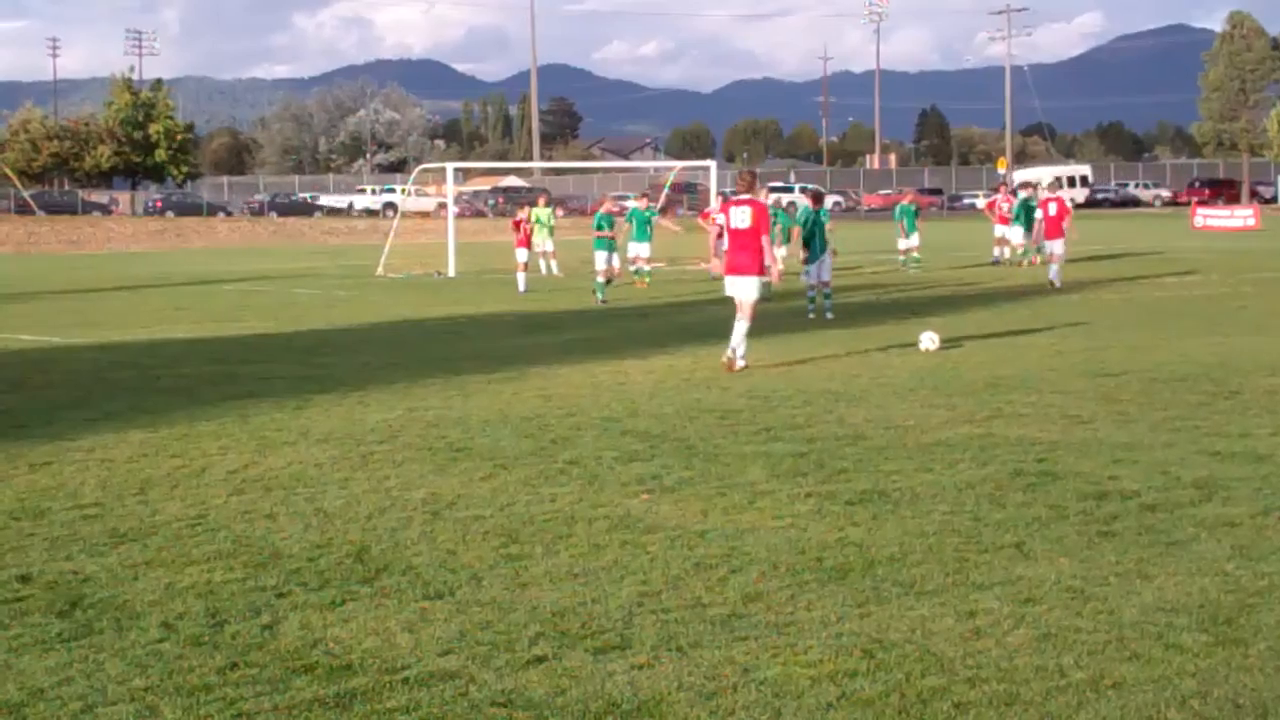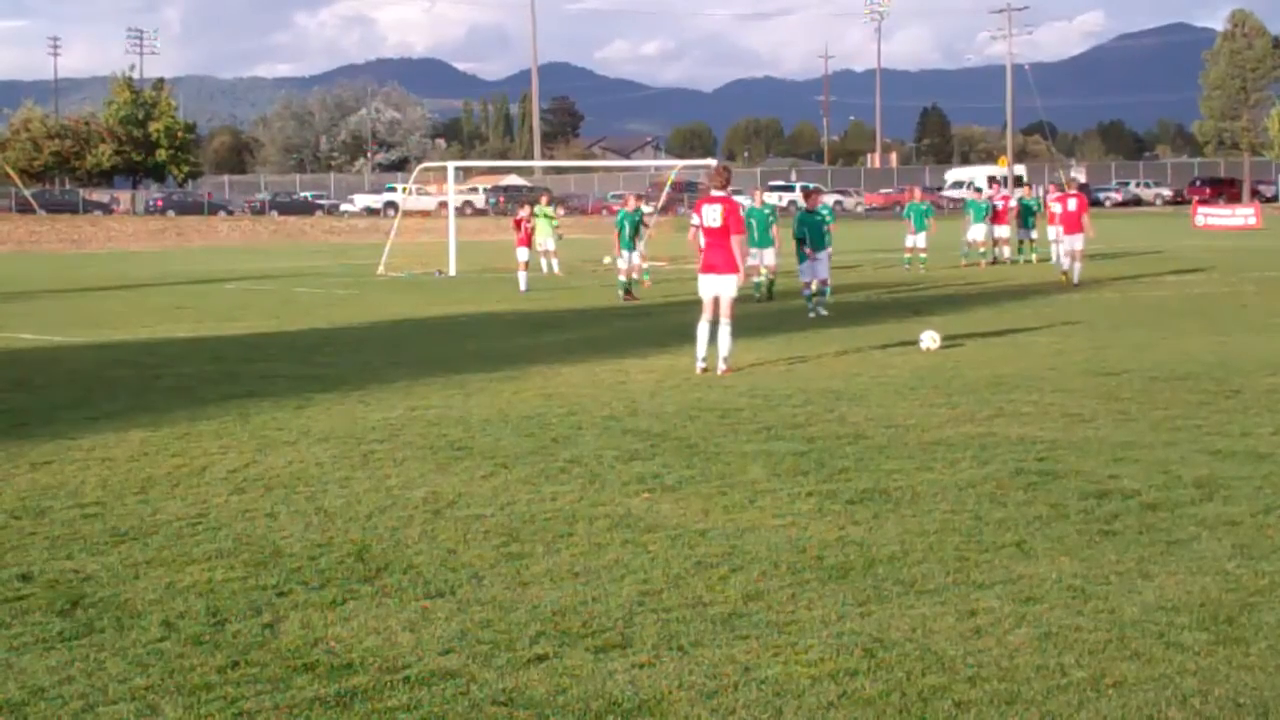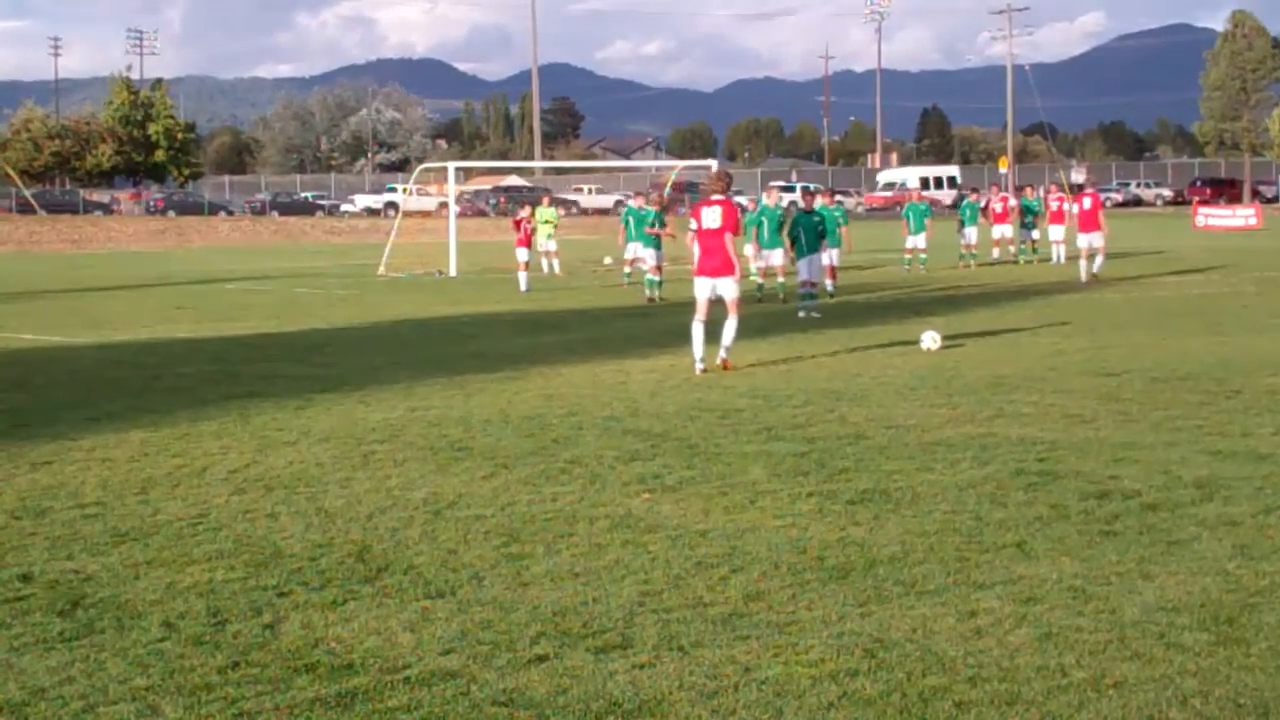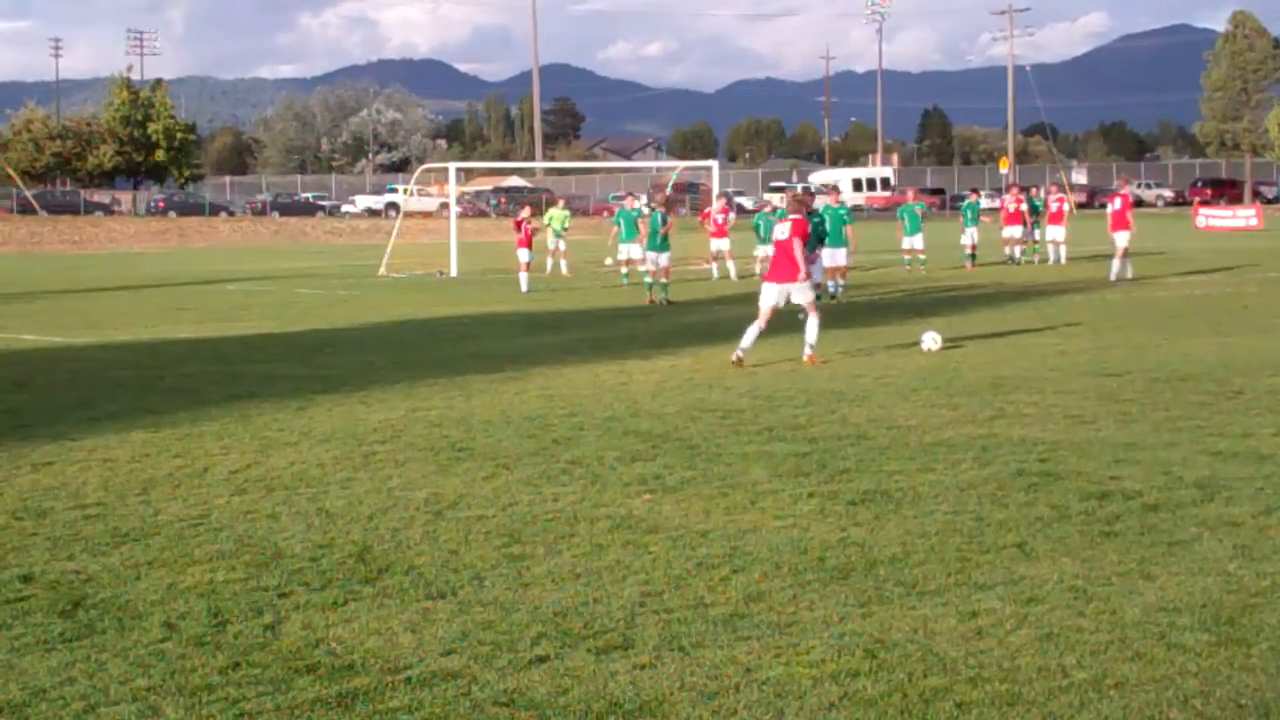
dt=0.7s
person 1, frame 1
left shoulder: (726, 207)
right shoulder: (760, 208)
right elbow: (765, 240)
left wrist: (714, 257)
right wrist: (773, 267)
left hip: (731, 267)
right hip: (752, 267)
left knee: (742, 314)
right knee: (746, 315)
left ankle: (740, 359)
right ankle: (730, 351)
person 1, frame 2
left shoulder: (700, 204)
right shoulder: (733, 206)
left elbow: (692, 236)
right elbow: (735, 240)
right wrist: (742, 268)
left hip: (707, 266)
right hip: (728, 267)
left knee: (706, 314)
right knee: (725, 316)
left ankle: (700, 362)
right ankle: (723, 364)
person 1, frame 3
left shoulder: (698, 208)
right shoulder: (730, 207)
left elbow: (689, 239)
right elbow: (728, 238)
right wrist: (737, 264)
left hip: (703, 269)
right hip: (726, 269)
left knee: (699, 317)
right knee: (733, 314)
left ankle: (699, 362)
right ankle: (724, 354)
person 1, frame 4
left shoulder: (779, 225)
right shoulder: (803, 223)
right elbow: (796, 242)
right wrist: (803, 268)
left hip: (773, 277)
right hip: (793, 278)
left knee: (761, 321)
right knee: (813, 313)
left ankle: (740, 353)
right ankle: (808, 351)
